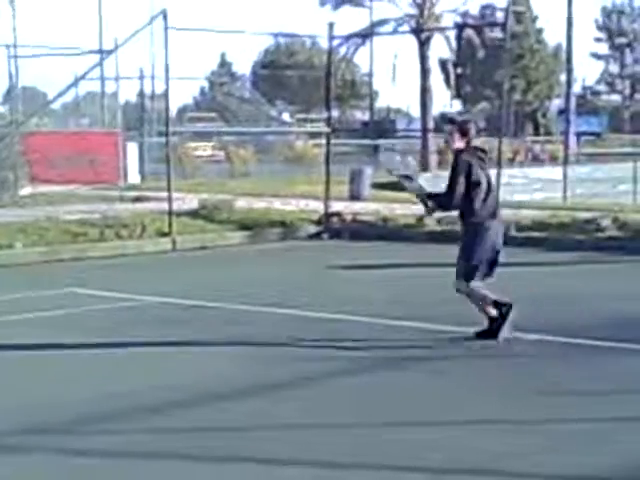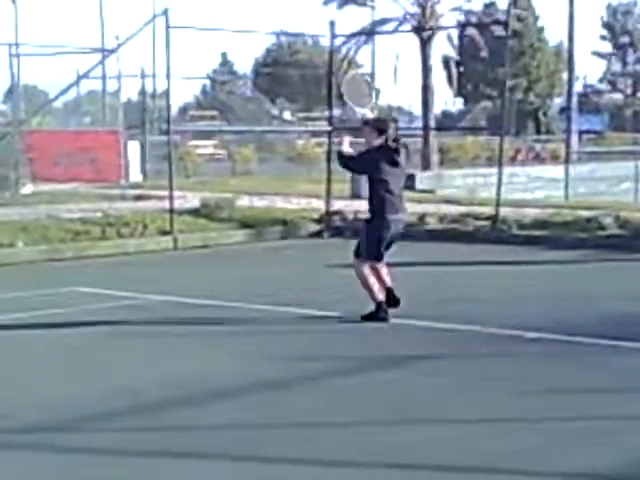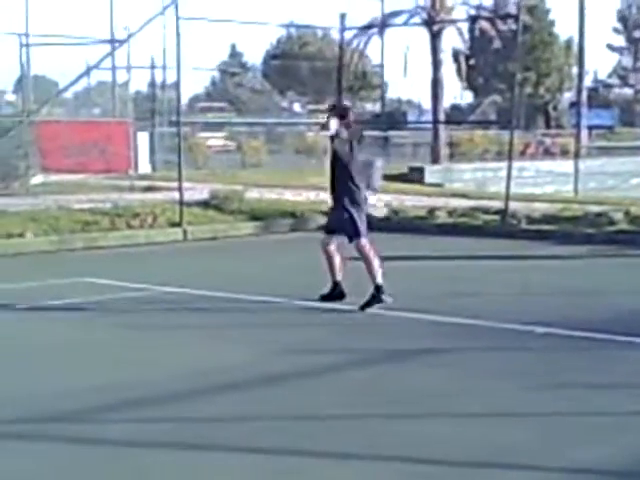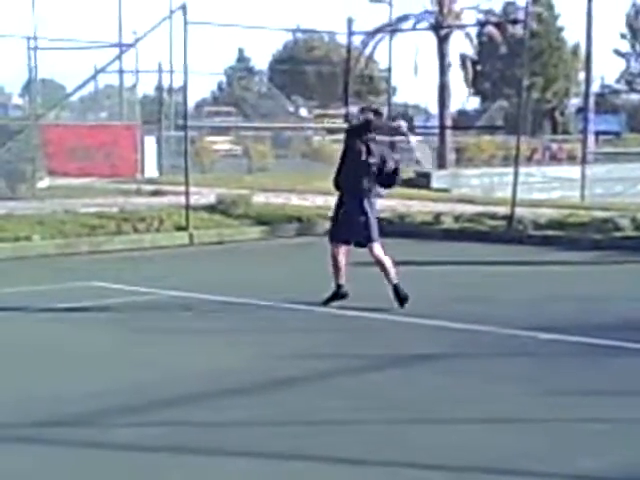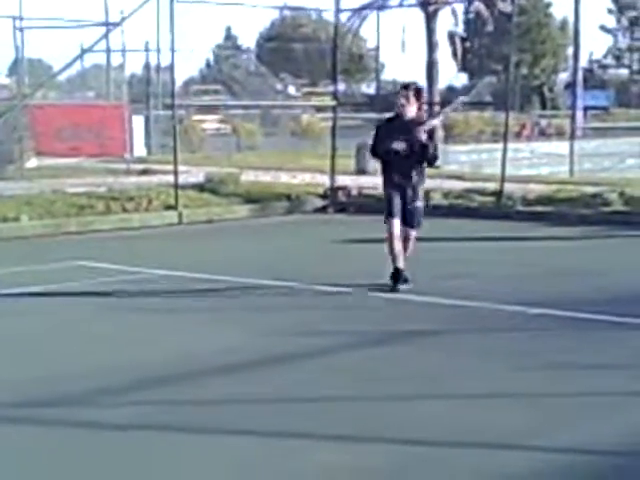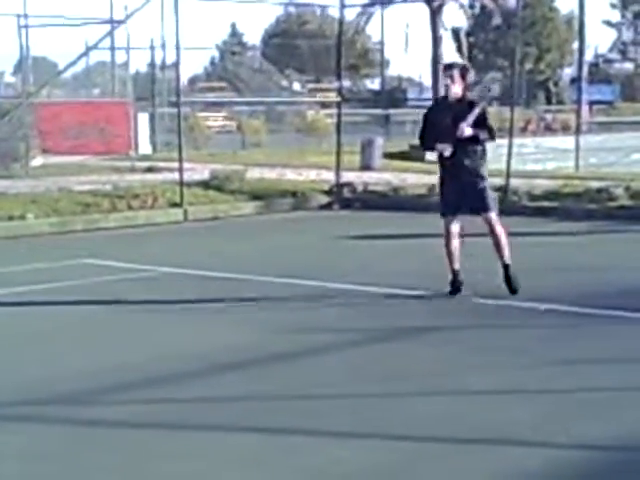
dt=0.5s
person 1, frame 1
left shoulder: (464, 161)
right shoulder: (473, 160)
left elbow: (453, 200)
right elbow: (457, 197)
left wrist: (426, 196)
right wrist: (423, 191)
left hip: (479, 230)
right hip: (491, 227)
left knee: (463, 285)
right knee: (471, 284)
left ankle: (500, 306)
right ankle: (493, 323)
person 1, frame 2
left shoulder: (372, 156)
right shoulder: (396, 152)
left elbow: (346, 162)
left wrist: (343, 148)
left hip: (381, 219)
right hip: (398, 218)
left knee: (360, 265)
right knee: (374, 259)
left ankle: (381, 309)
right ankle: (389, 294)
person 1, frame 3
left shoulder: (346, 136)
right shoulder: (344, 139)
left wrist: (332, 133)
left hip: (350, 201)
right hip: (342, 200)
left knee: (363, 245)
right knee: (327, 243)
left ankle: (379, 291)
right ankle: (337, 288)
person 1, frame 4
left shoulder: (382, 151)
right shoulder: (353, 137)
left elbow: (388, 183)
right elbow: (366, 126)
left wrist: (395, 169)
right wrist: (391, 127)
left hip: (364, 203)
right hip: (344, 201)
left knee: (375, 250)
right knee: (336, 249)
left ankle: (397, 288)
right ankle: (340, 289)
person 1, frame 5
left shoulder: (425, 127)
right shoulder: (386, 125)
left elbow: (432, 160)
right elbow: (375, 150)
left wrist: (425, 142)
right wrist: (392, 147)
left hip: (414, 187)
right hip: (392, 185)
left knee: (410, 235)
right knee: (394, 229)
left ankle: (398, 270)
right ankle: (400, 272)
person 1, frame 6
left shoulder: (472, 107)
right shoulder: (434, 110)
left elbow: (490, 134)
right elbow: (424, 140)
left wrist: (472, 132)
right wrist: (437, 146)
left hip: (473, 173)
right hip: (449, 175)
left knee: (492, 220)
right knee: (451, 227)
left ankle: (507, 270)
right ankle: (456, 277)
